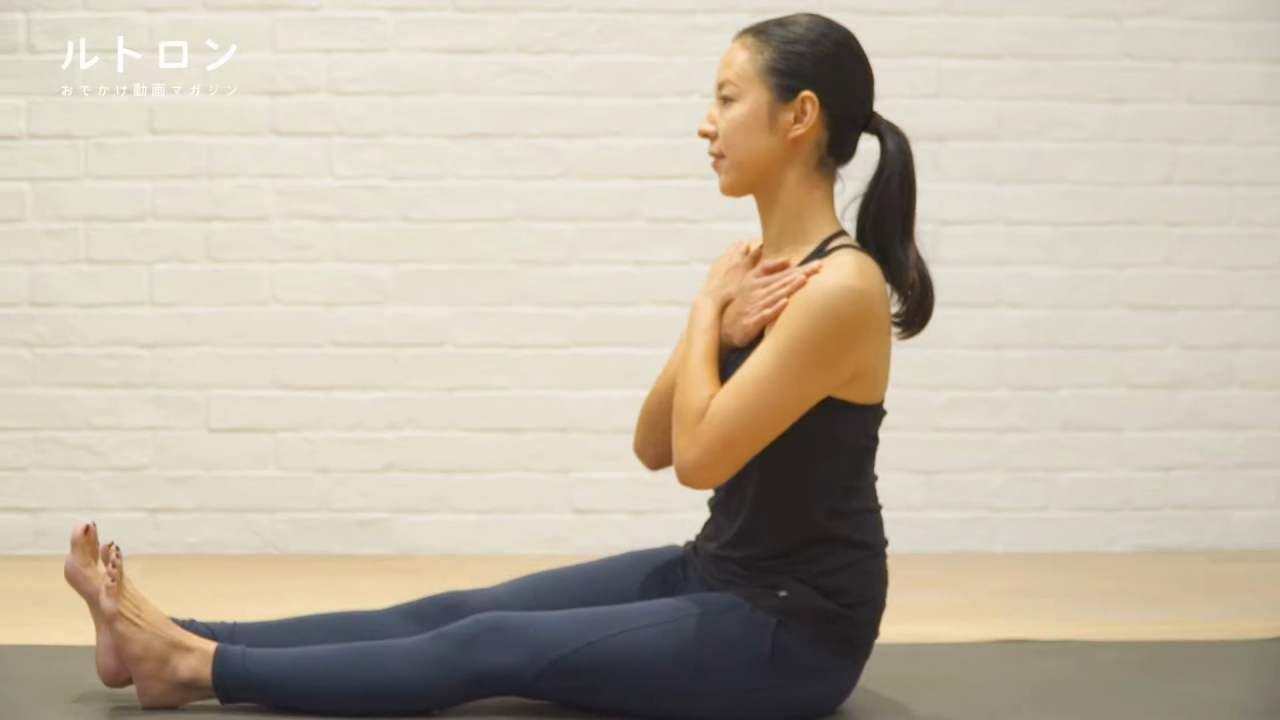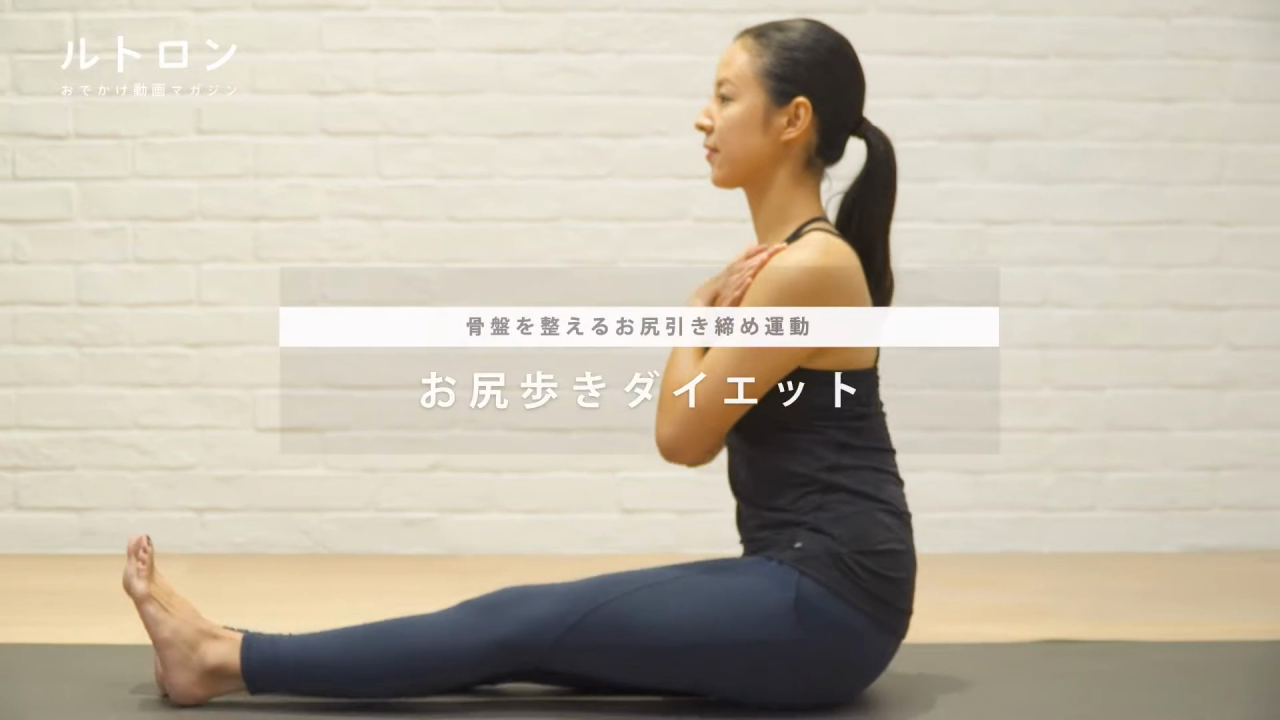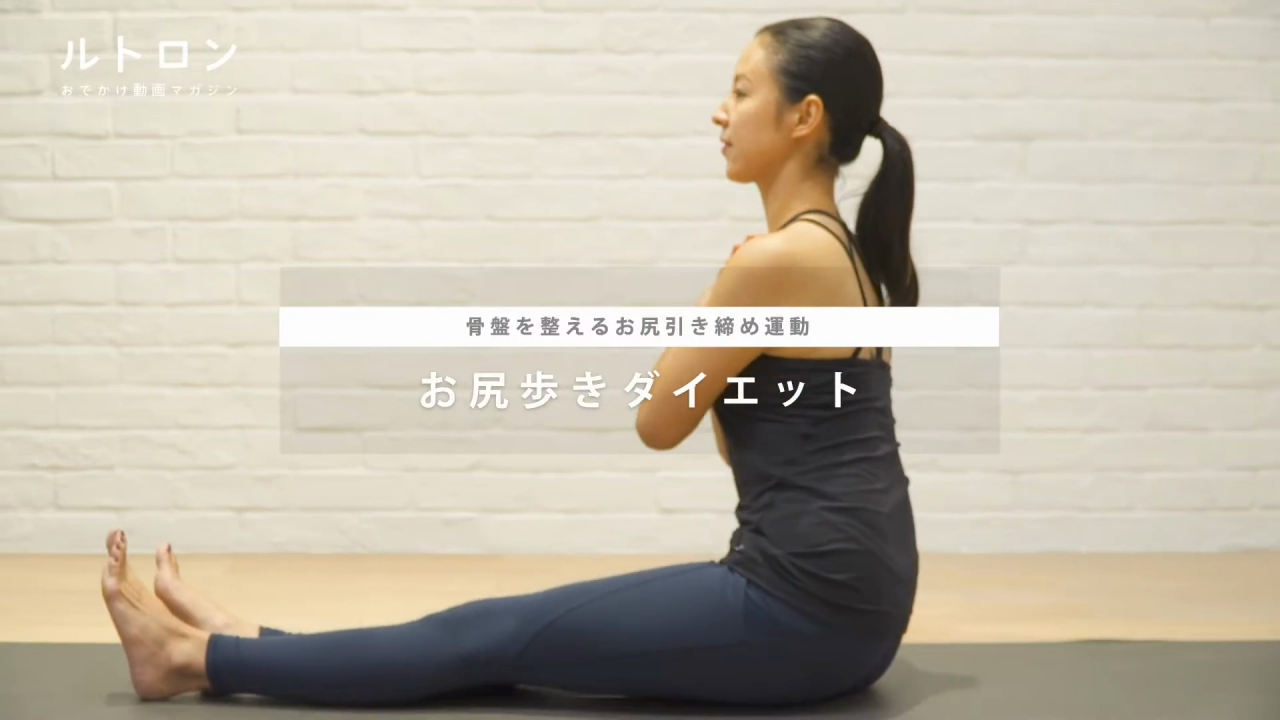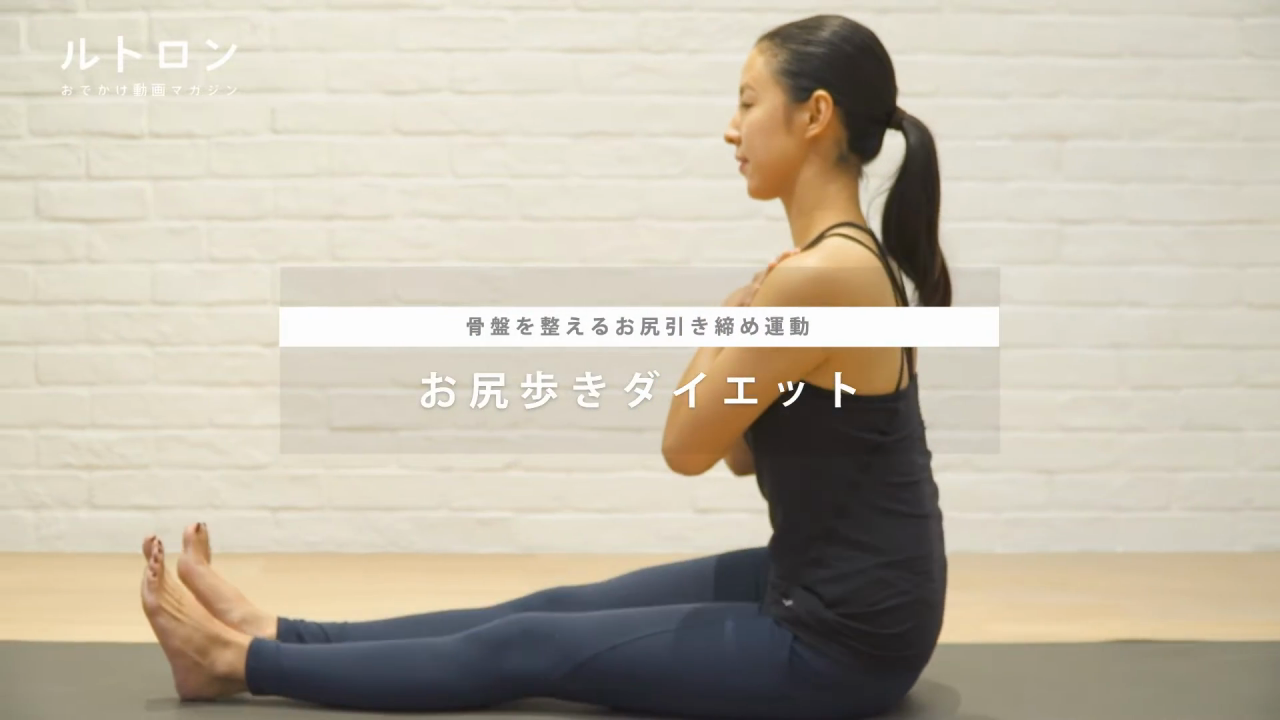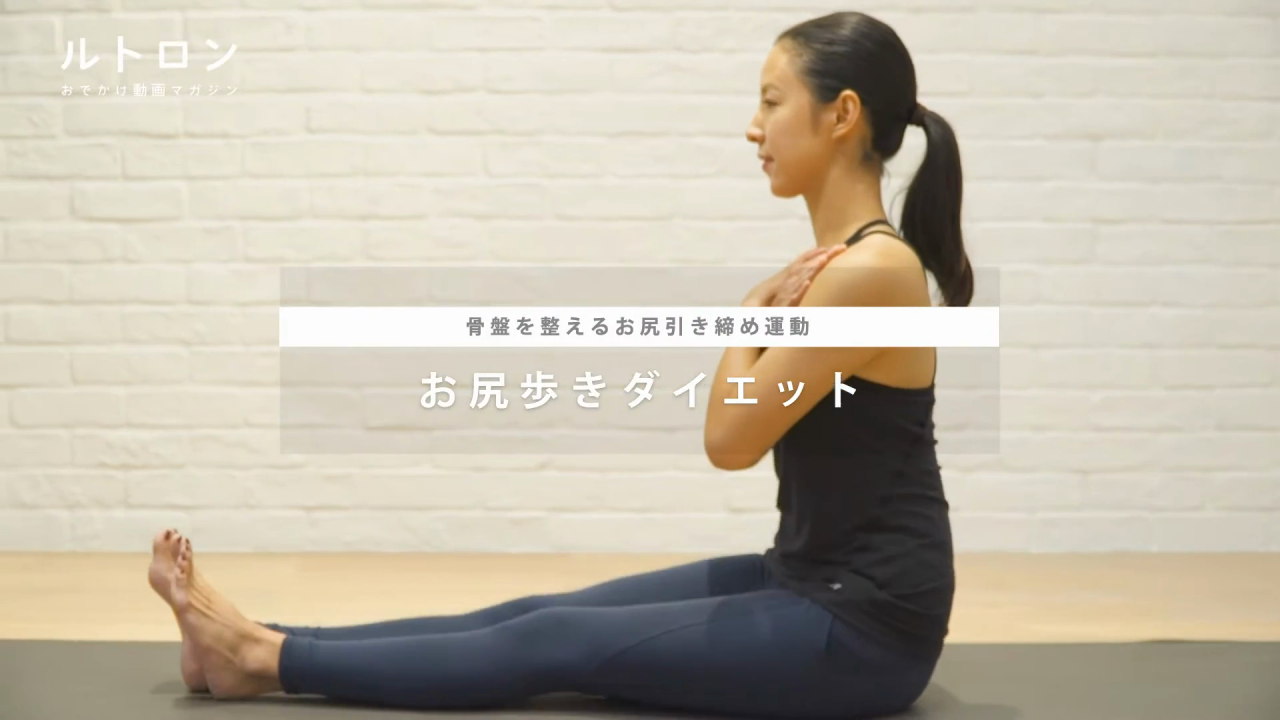
dt=0.5s
person 1, frame 1
left shoulder: (843, 289)
right shoulder: (758, 268)
left elbow: (700, 457)
right elbow: (652, 446)
left wrist: (706, 312)
right wrist: (717, 330)
left hip: (797, 633)
right hip: (717, 579)
left knee: (491, 650)
right knee: (462, 614)
right ankle: (180, 635)
person 1, frame 2
left shoulder: (810, 267)
right shoulder: (777, 261)
left elbow: (680, 435)
right elbow: (701, 438)
left wrist: (698, 316)
right wrist: (712, 317)
left hip: (828, 607)
right hip: (805, 599)
left knee: (519, 622)
right knee: (520, 632)
person 1, frame 3
left shoulder: (782, 256)
right shoulder: (833, 251)
left elbow: (659, 420)
left wrist: (705, 314)
left hip: (803, 605)
right hip: (837, 606)
left knee: (495, 633)
right knee: (525, 632)
person 1, frame 4
left shoulder: (821, 276)
right shoulder: (841, 263)
left elbow: (687, 445)
right elbow: (743, 452)
right wrist: (744, 331)
left hip: (836, 644)
right hip: (826, 594)
left knee: (526, 652)
right knee: (560, 612)
person 1, frame 5
left shoulder: (872, 272)
right shoulder: (835, 266)
left elbow: (730, 440)
right elbow: (746, 432)
left wrist: (751, 316)
right wrist: (769, 319)
left hip: (862, 632)
right hip: (803, 587)
left knee: (553, 646)
right knee: (543, 616)
